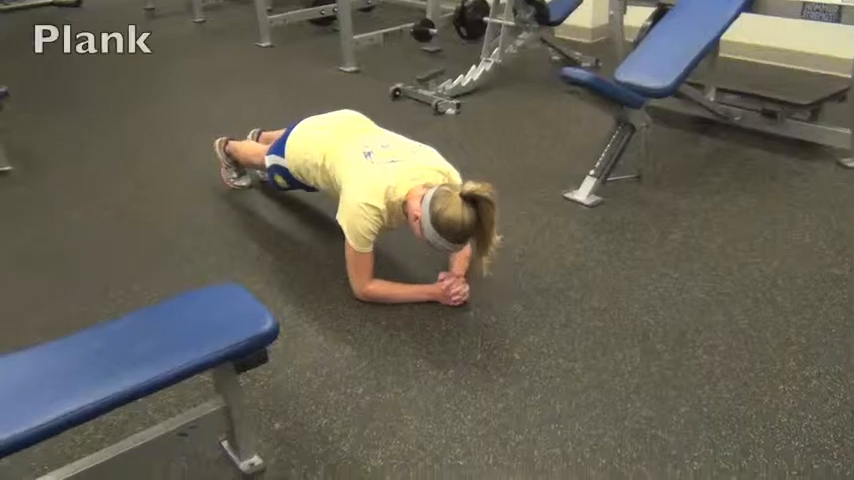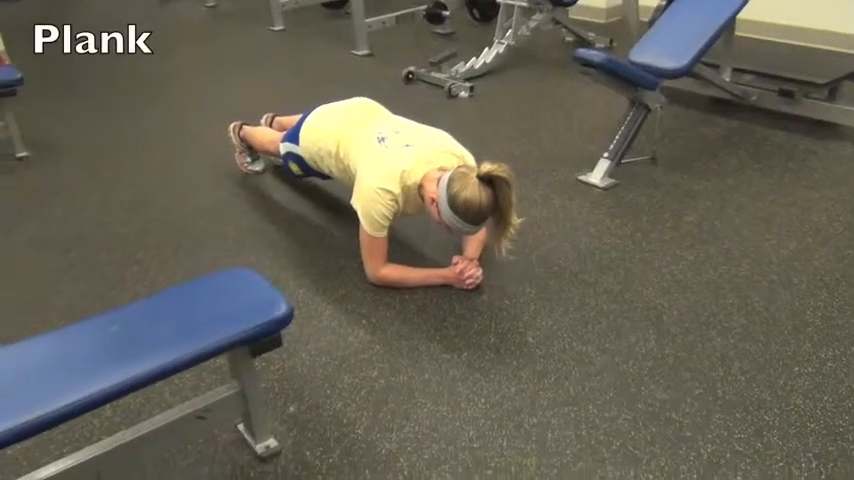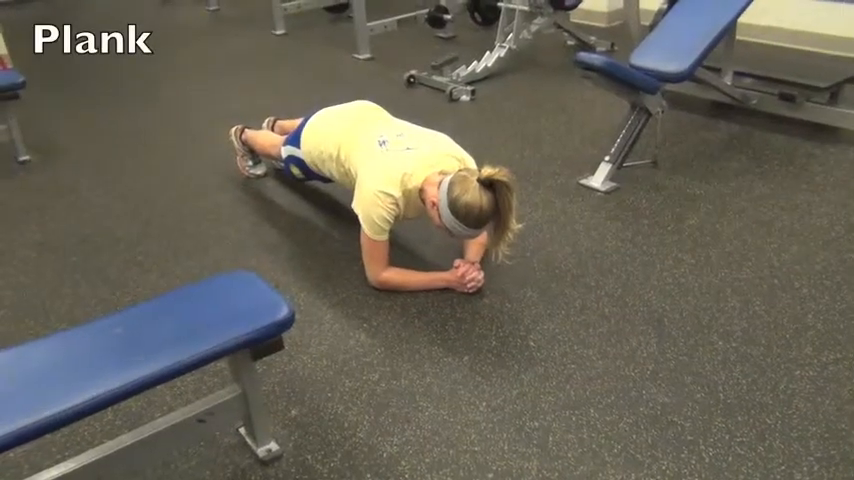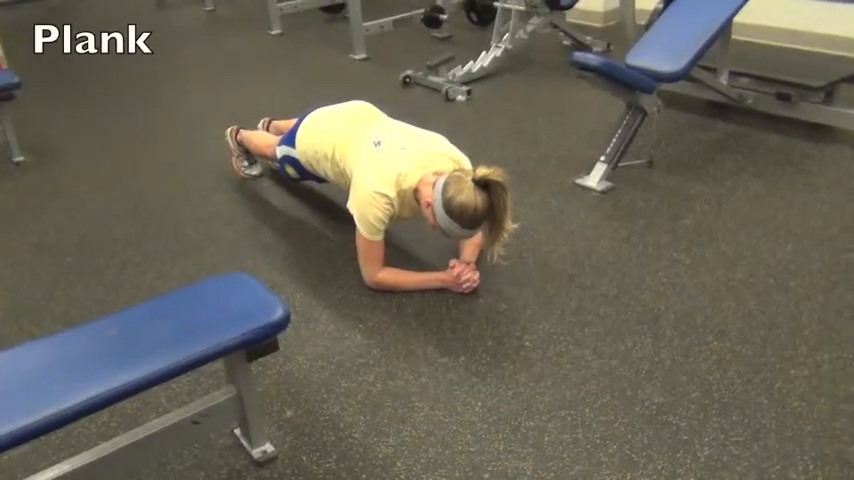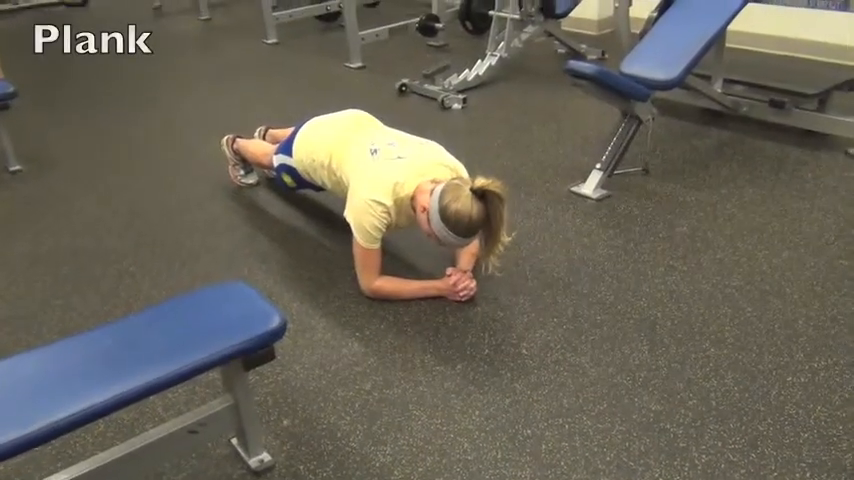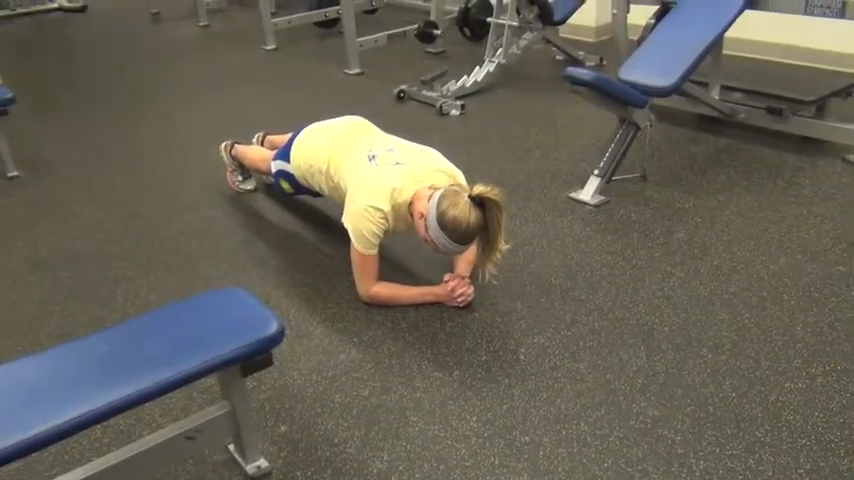
dt=0.5s
person 1, frame 1
left shoulder: (447, 179)
right shoulder: (367, 204)
left elbow: (462, 241)
right elbow: (363, 288)
left wrist: (457, 276)
right wrist: (435, 292)
left hip: (347, 126)
right hip: (304, 147)
right knee: (267, 160)
left ankle: (262, 137)
right ankle: (229, 149)
person 1, frame 2
left shoulder: (461, 162)
right shoulder: (381, 189)
left elbow: (477, 223)
right elbow: (376, 272)
left wrist: (470, 259)
right wrist: (448, 276)
left hip: (361, 112)
right hip: (317, 134)
right knee: (280, 146)
left ankle: (274, 121)
right ankle: (242, 133)
person 1, frame 3
left shoulder: (463, 167)
right shoulder: (383, 192)
left elbow: (478, 229)
right elbow: (377, 275)
left wrist: (472, 263)
right wrist: (449, 279)
left hip: (362, 117)
right hip: (319, 138)
right knee: (283, 150)
left ankle: (276, 125)
right ankle: (244, 137)
person 1, frame 4
left shoulder: (457, 166)
right shoulder: (377, 193)
left elbow: (473, 228)
right elbow: (373, 276)
left wrist: (467, 263)
right wrist: (445, 279)
left hip: (357, 117)
right hip: (314, 137)
right knee: (278, 151)
left ankle: (270, 125)
right ankle: (239, 138)
person 1, frame 5
left shoulder: (454, 176)
right shoulder: (375, 201)
left elbow: (471, 235)
right elbow: (370, 284)
left wrist: (464, 271)
right wrist: (442, 287)
left hip: (354, 126)
right hip: (311, 146)
right knee: (273, 160)
left ankle: (268, 134)
right ankle: (236, 146)
person 1, frame 6
left shoulder: (451, 181)
right shoulder: (372, 207)
left elbow: (468, 240)
right elbow: (368, 290)
left wrist: (461, 277)
right wrist: (440, 294)
left hip: (352, 131)
right hip: (309, 152)
right knee: (272, 166)
left ankle: (265, 140)
right ankle: (234, 152)
